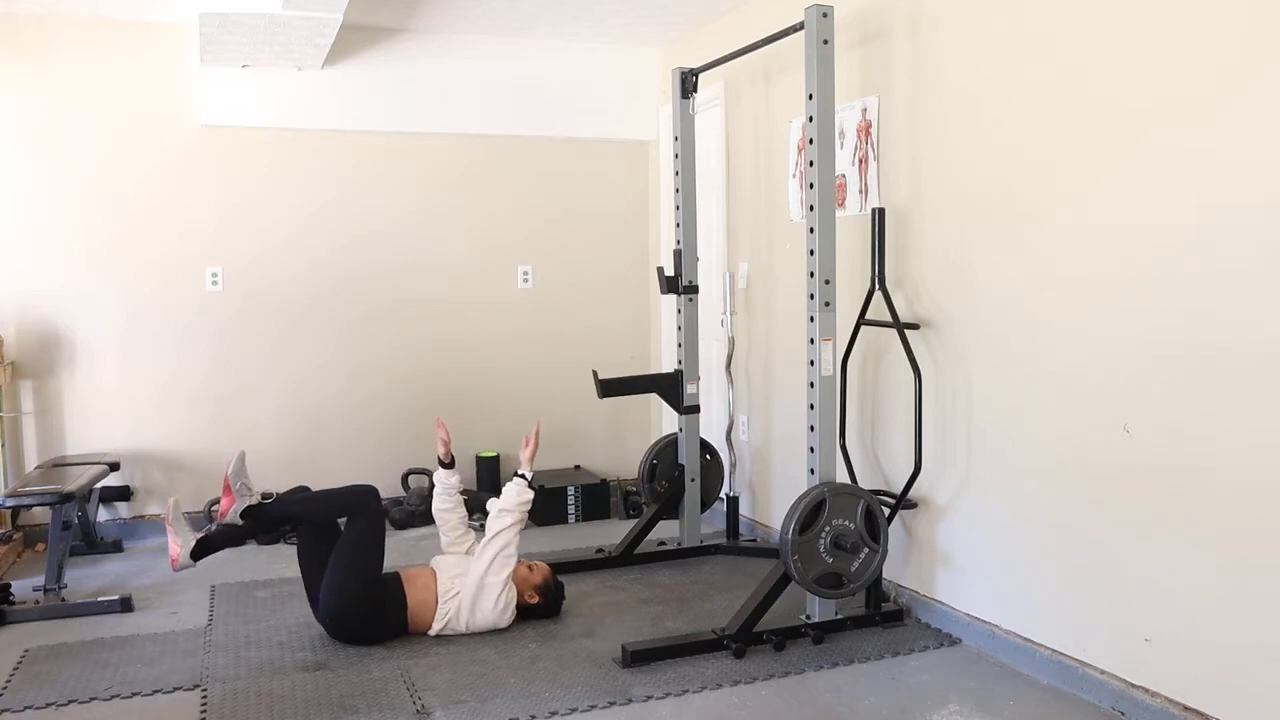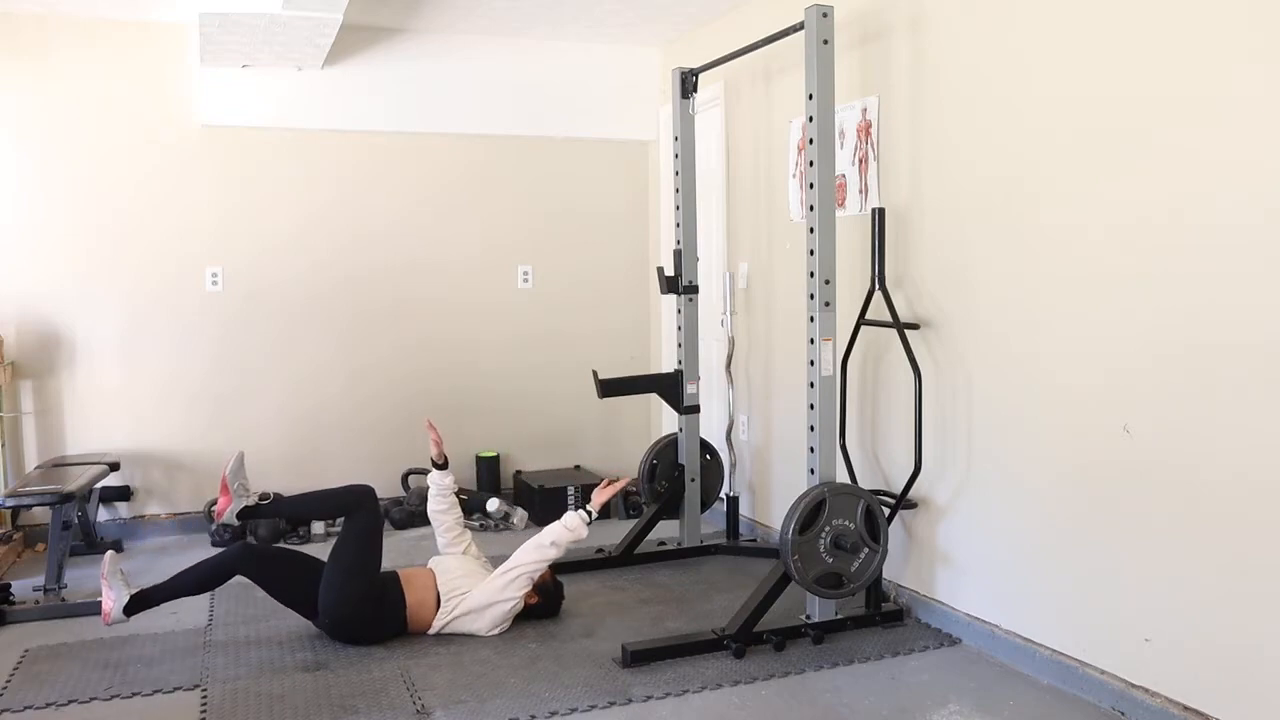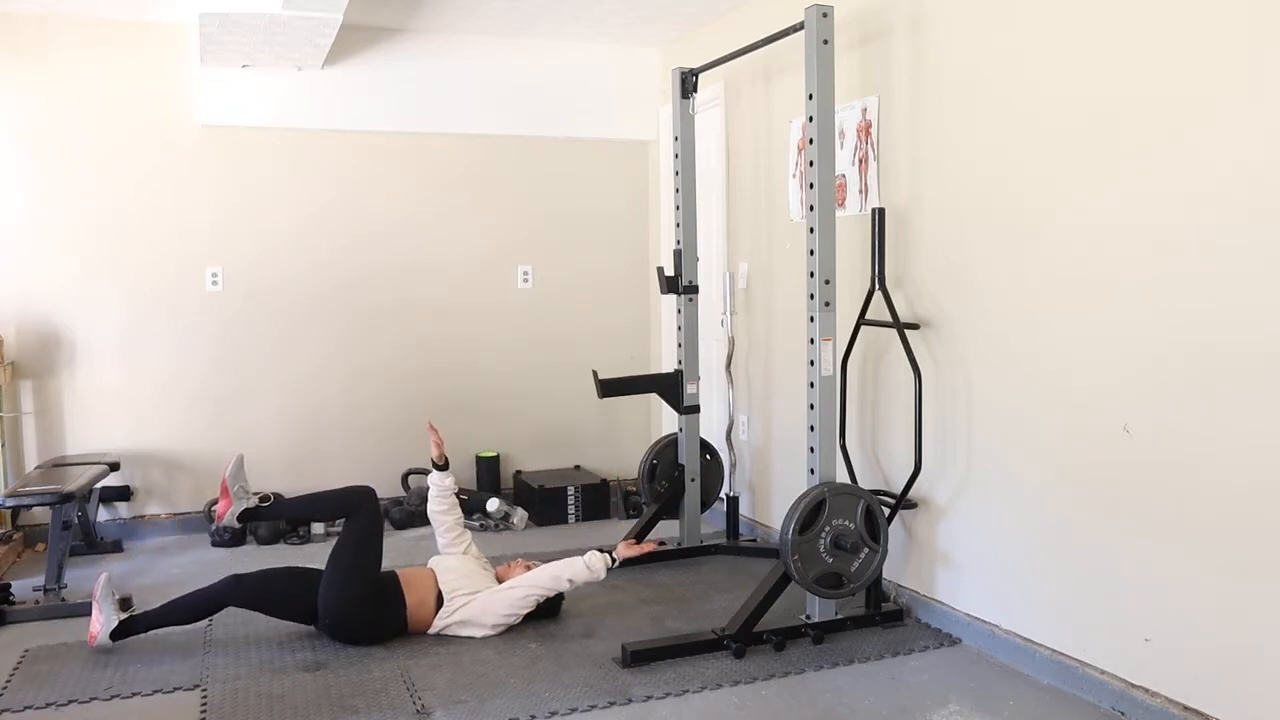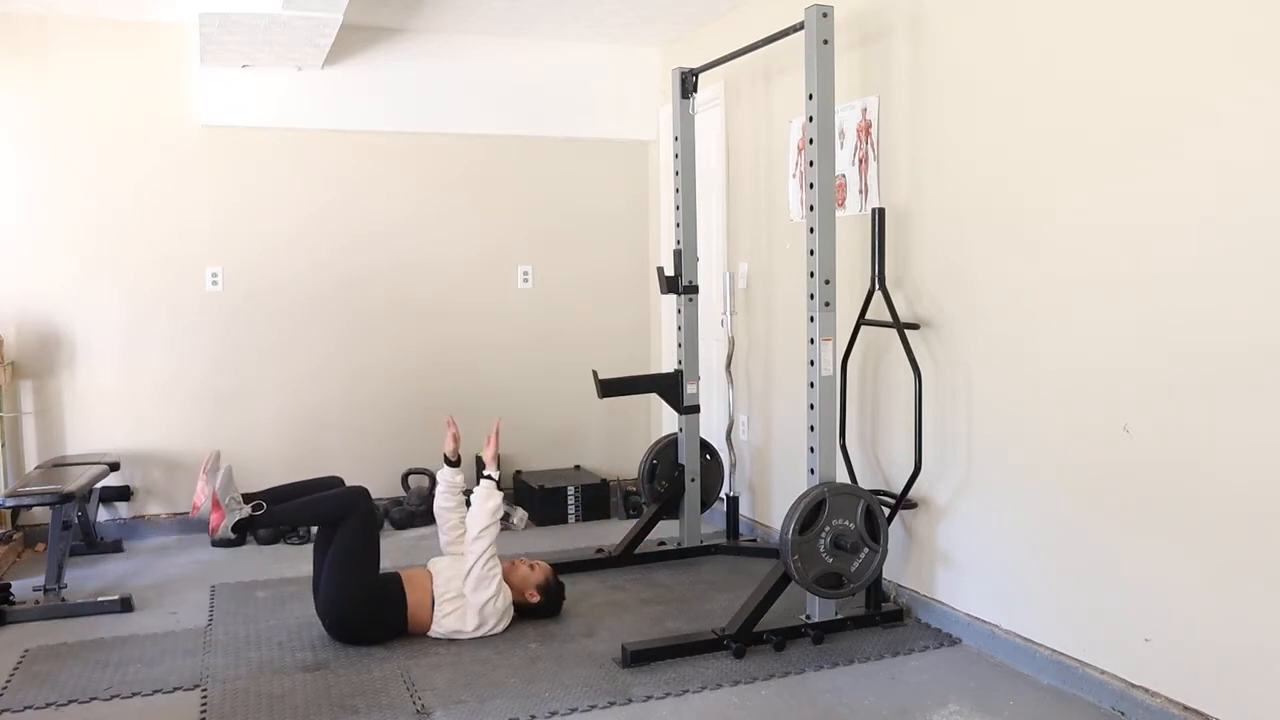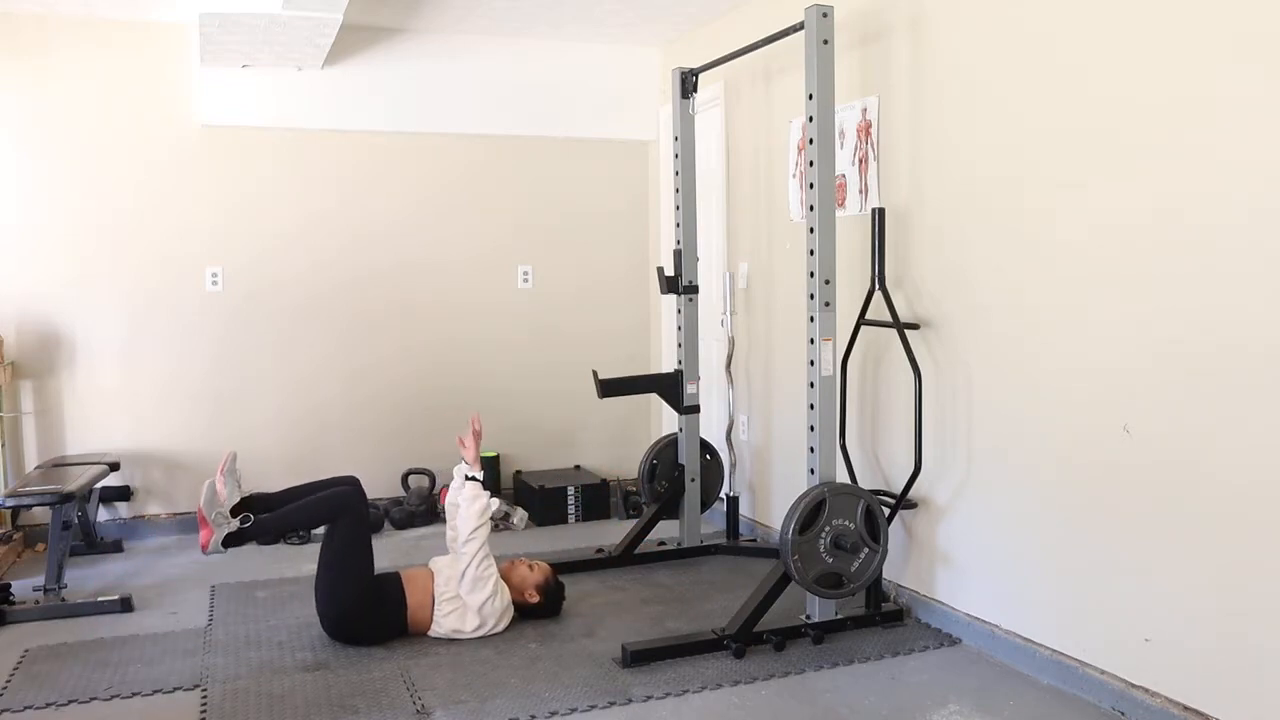
dt=1s
person 1, frame 1
left shoulder: (498, 604)
right shoulder: (474, 570)
left elbow: (502, 532)
right elbow: (454, 527)
left wrist: (523, 474)
right wrist: (446, 463)
left hip: (355, 615)
right hip: (347, 603)
left knee: (366, 498)
right knee: (304, 497)
left ankle: (250, 509)
right ankle: (195, 548)
person 1, frame 2
left shoulder: (500, 604)
right shoulder: (480, 571)
left elbow: (541, 548)
right elbow: (448, 525)
left wrist: (588, 511)
right wrist: (441, 465)
left hip: (358, 614)
right hip: (349, 604)
left knee: (363, 498)
right knee: (244, 555)
left ankle: (250, 505)
right ankle: (131, 603)
person 1, frame 3
left shoulder: (501, 605)
right shoulder: (476, 567)
left elbow: (558, 576)
right elbow: (447, 521)
left wrist: (610, 557)
right wrist: (441, 466)
left hip: (358, 614)
right hip: (347, 603)
left knee: (364, 498)
right knee: (236, 587)
left ankle: (250, 509)
right ankle: (120, 627)
person 1, frame 4
left shoulder: (495, 606)
right shoulder: (474, 573)
left elbow: (481, 537)
right elbow: (454, 527)
left wrist: (491, 471)
right wrist: (451, 462)
left hip: (355, 614)
right hip: (350, 603)
left knee: (358, 499)
right knee: (332, 486)
left ankle: (240, 521)
right ankle: (237, 508)
person 1, frame 5
left shoulder: (494, 605)
right shoulder: (485, 579)
left elbow: (474, 540)
right elbow: (459, 526)
left wrist: (475, 471)
right wrist: (465, 464)
left hip: (355, 615)
right hip: (355, 601)
left knee: (345, 502)
right knee: (349, 487)
left ankle: (231, 533)
right ankle: (241, 505)
